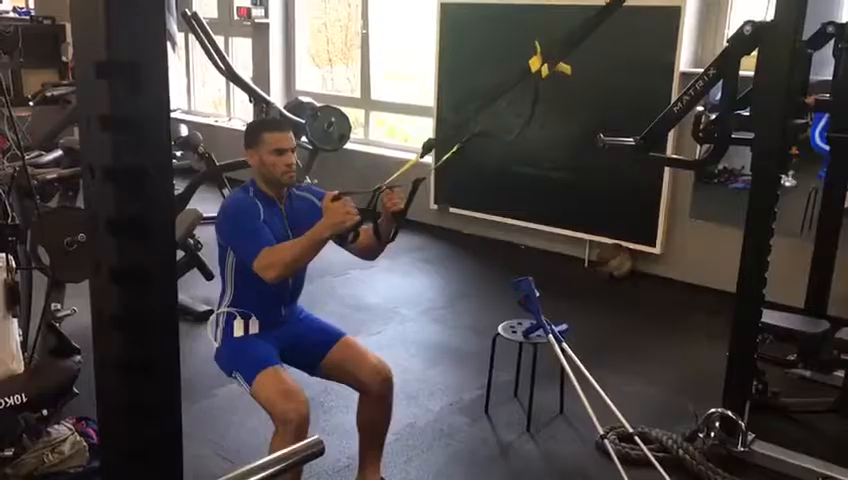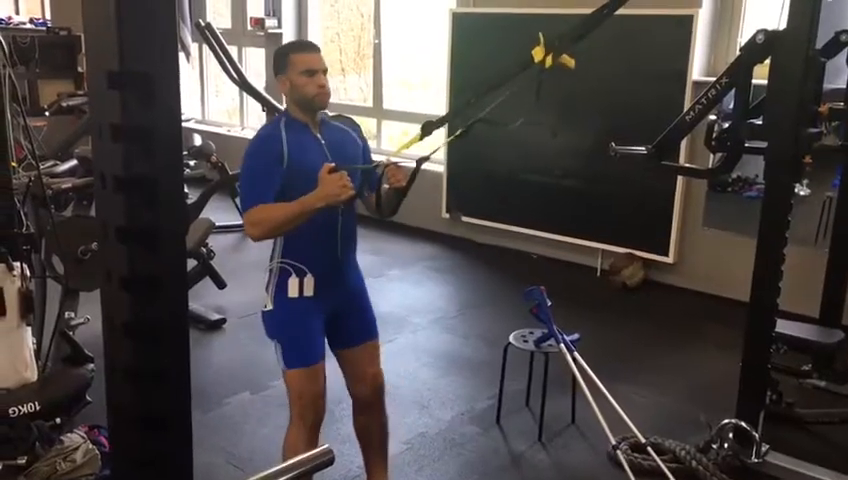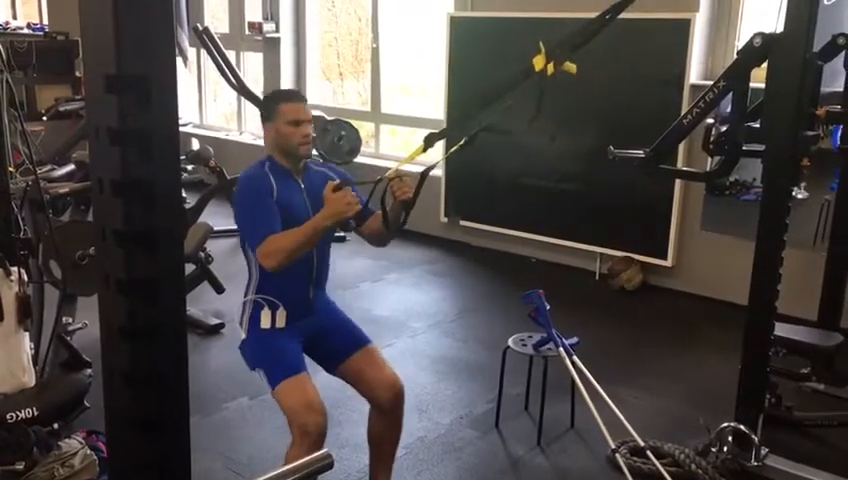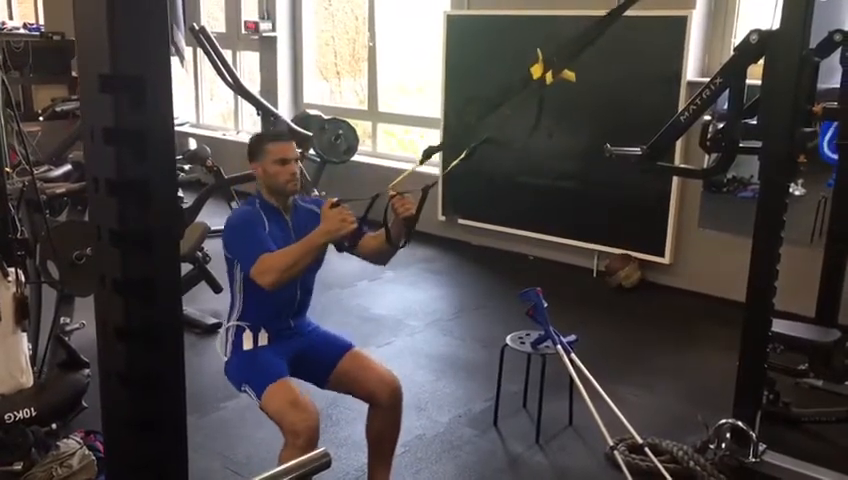
dt=1s
person 1, frame 1
left shoulder: (308, 198)
right shoulder: (239, 208)
left elbow: (366, 248)
right elbow: (270, 269)
left wrist: (388, 219)
right wrist: (327, 227)
left hip: (292, 318)
right hip: (243, 330)
left knee: (378, 378)
right knee: (293, 412)
person 1, frame 2
left shoulder: (348, 134)
right shoulder: (270, 143)
left elbow: (377, 206)
right elbow: (255, 225)
left wrist: (393, 188)
right wrist: (318, 198)
left hip: (347, 281)
right hip: (297, 288)
left knee: (369, 392)
right knee: (308, 410)
person 1, frame 3
left shoulder: (328, 177)
right shoulder: (255, 184)
left elbow: (377, 235)
right elbow: (271, 257)
left wrist: (397, 206)
right wrist: (327, 217)
left hip: (319, 309)
right hip: (270, 319)
left knee: (389, 392)
right knee: (311, 423)
person 1, frame 4
left shoulder: (316, 209)
right shoulder: (245, 221)
left elbow: (376, 253)
right elbow: (267, 275)
left wrist: (399, 223)
right wrist: (322, 235)
left hip: (302, 330)
right hip: (253, 341)
left knee: (387, 390)
right knee: (303, 424)
